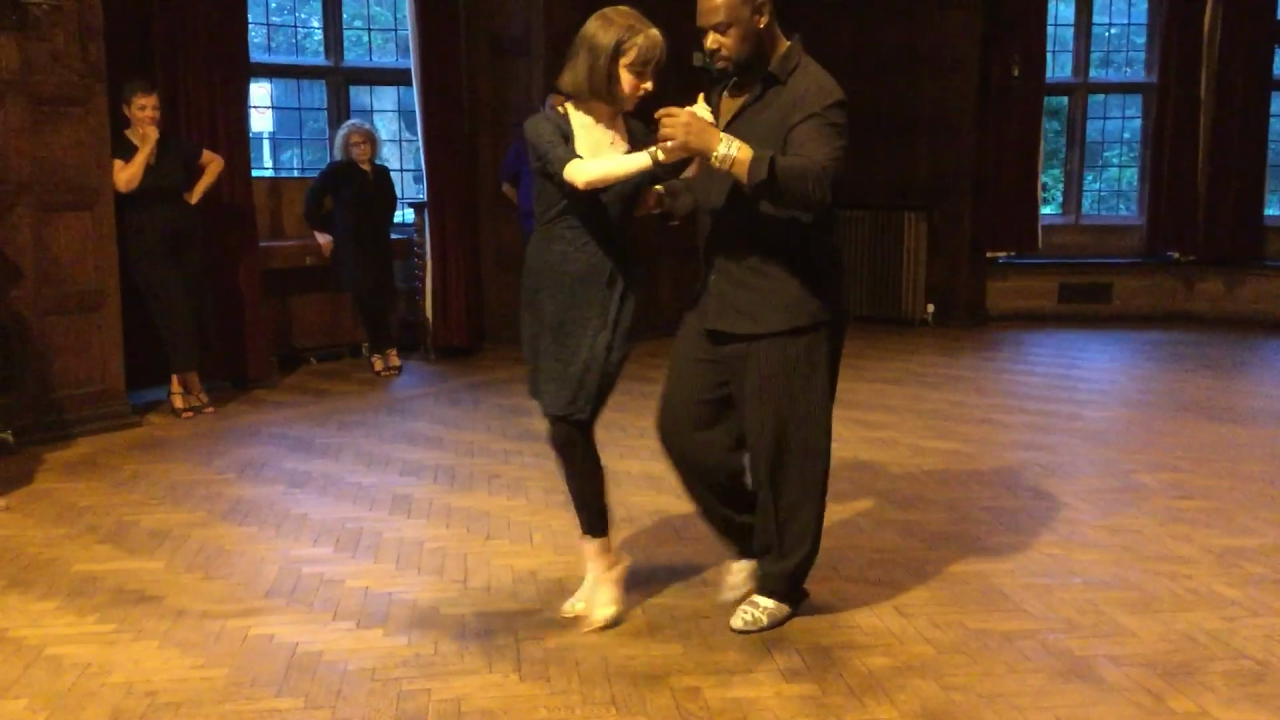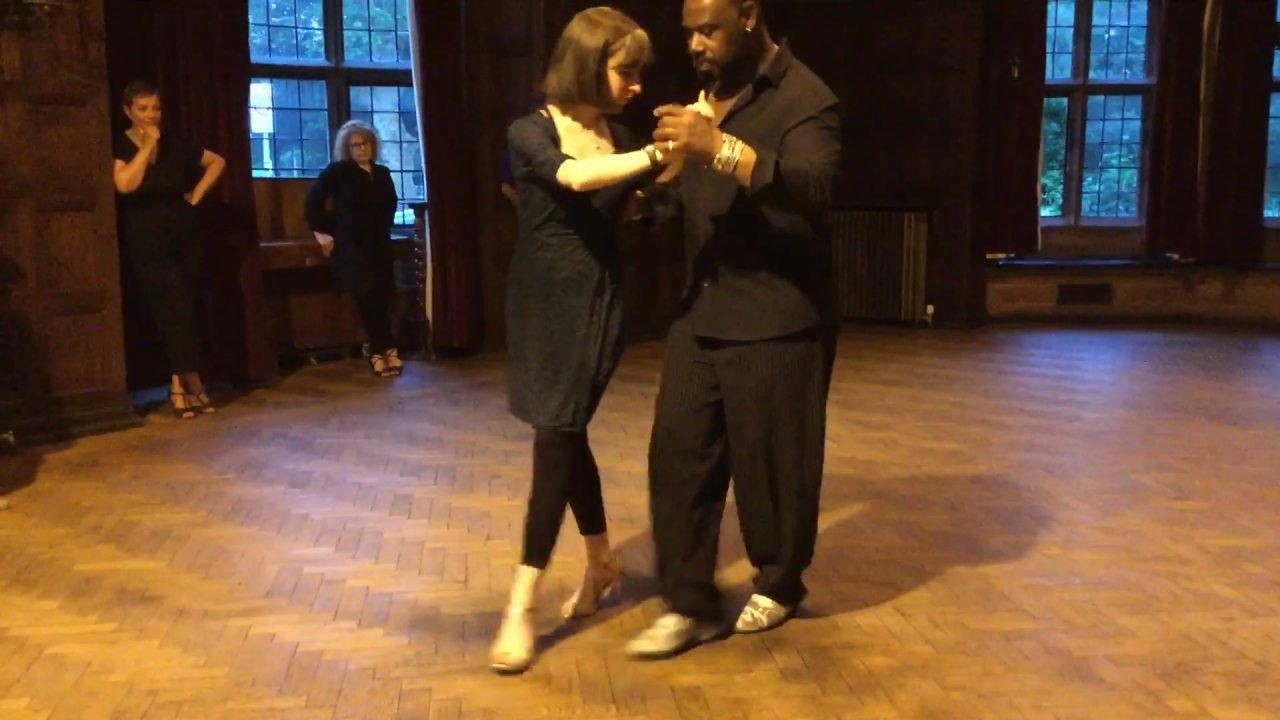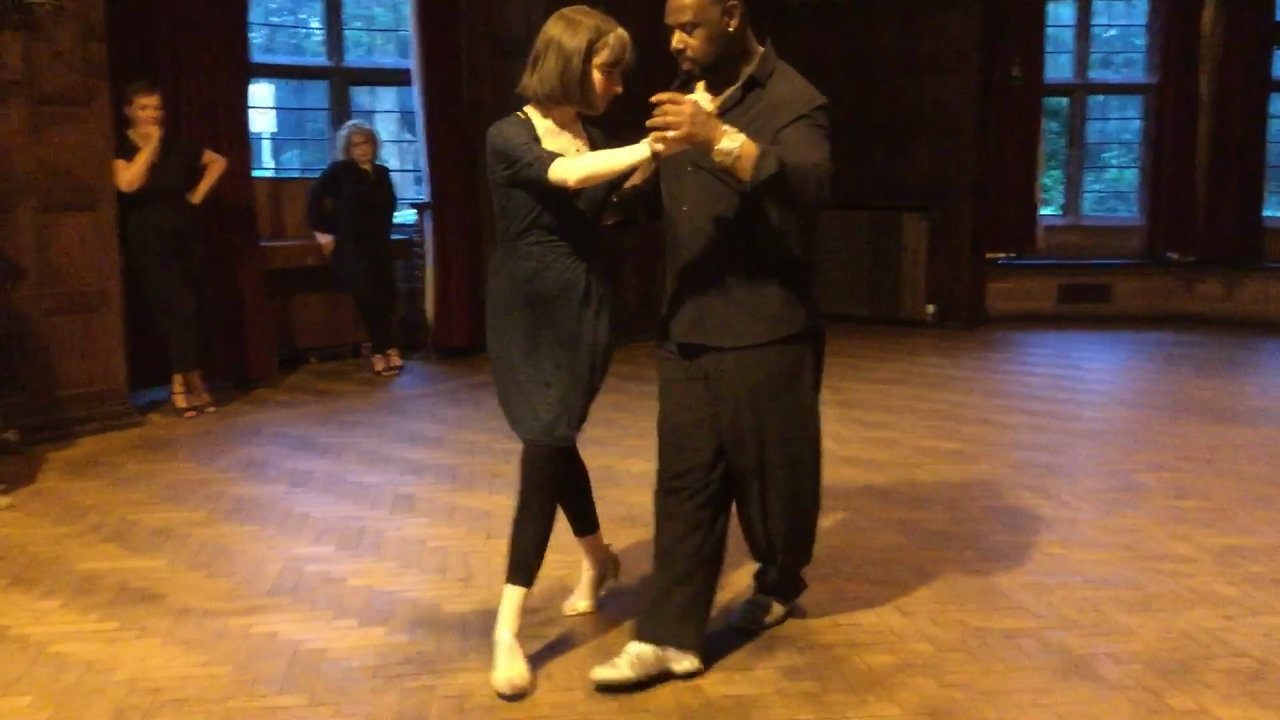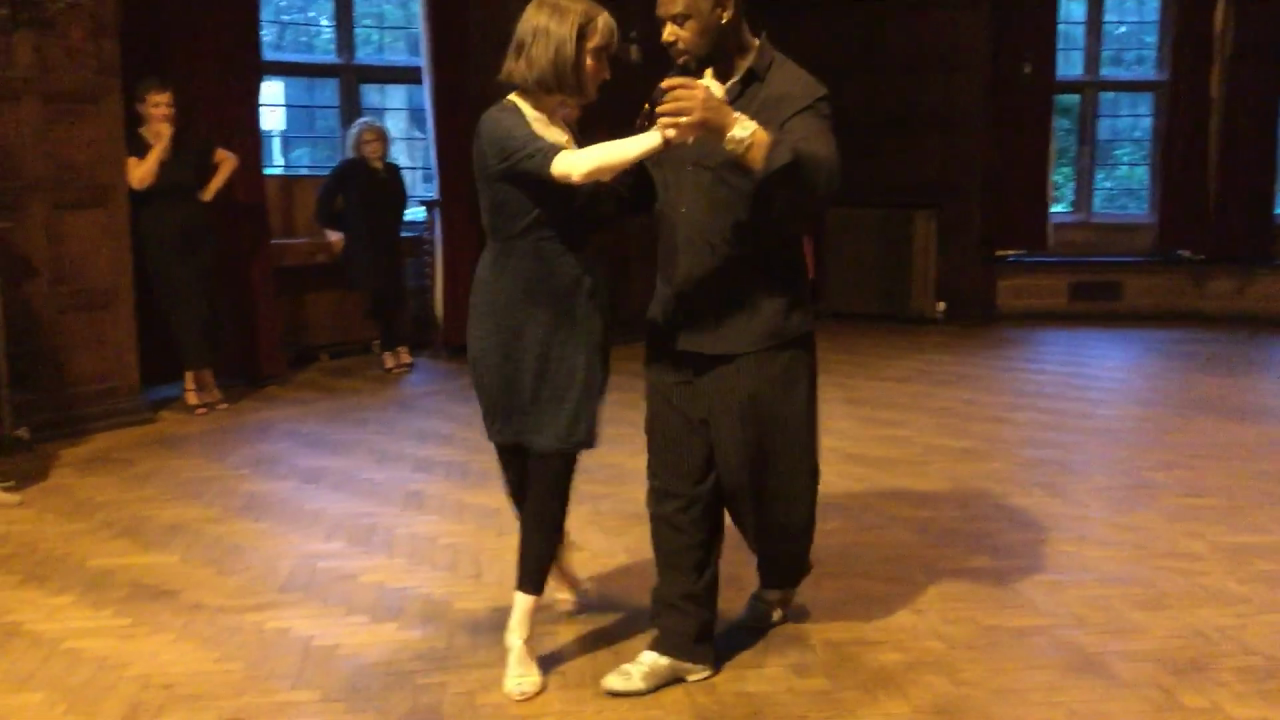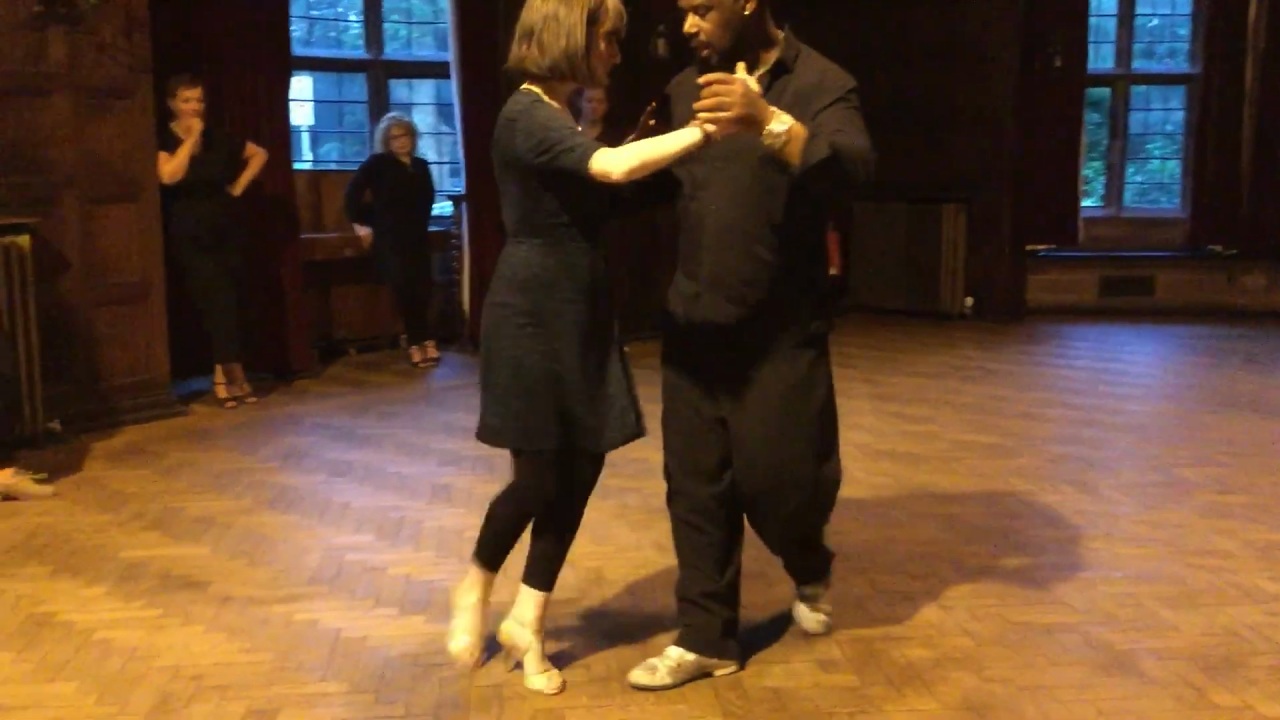
dt=0.2s
person 1, frame 1
left shoulder: (637, 135)
right shoulder: (545, 127)
left elbow: (647, 201)
right elbow: (582, 175)
left wrist: (687, 167)
right wrist: (660, 154)
left hip: (606, 293)
right hip: (549, 292)
left knee: (568, 431)
right knee: (573, 429)
left ankle: (601, 566)
right ankle: (597, 558)
person 1, frame 2
left shoulder: (622, 139)
right shoulder: (529, 133)
left elbow: (625, 209)
right elbow: (574, 177)
left wrist: (671, 173)
right wrist: (662, 154)
left hip: (593, 304)
right hip: (536, 302)
left knee: (553, 443)
right knee: (566, 436)
left ankle: (520, 607)
right ankle: (599, 564)
person 1, frame 3
left shoulder: (592, 140)
right shoulder: (509, 136)
left elbow: (604, 208)
right elbow: (569, 177)
left wrist: (653, 171)
right wrist: (656, 144)
left hip: (578, 313)
right hip: (519, 311)
left knee: (544, 455)
right knee: (551, 445)
left ankle: (508, 631)
right ankle: (597, 555)
person 1, frame 4
left shoulder: (562, 125)
right shoulder: (502, 126)
left elbow: (591, 206)
right elbow: (574, 171)
left wrist: (647, 144)
right wrist: (666, 133)
left hip: (572, 313)
right hip: (509, 313)
left knee: (552, 465)
right knee: (521, 460)
left ankle: (518, 635)
right ankle: (547, 551)
person 1, frame 5
left shoulder: (550, 114)
right shoulder: (530, 116)
left elbow: (590, 196)
right elbow: (612, 169)
left wrist: (635, 138)
right wrist: (706, 129)
left hip: (575, 306)
right hip: (533, 310)
left knee: (579, 467)
right knee: (539, 473)
left ankle: (526, 618)
right ankle: (474, 597)
person 2, frame 1
left shoulder: (812, 94)
right shoulder: (725, 90)
left elbow: (813, 187)
left wrist: (718, 145)
right wrist: (661, 198)
left hip: (787, 313)
right hip: (715, 304)
left knee: (783, 451)
right knee: (684, 428)
left ankle: (780, 583)
right ankle: (753, 543)
person 2, frame 2
left shoulder: (803, 98)
right shoulder: (709, 93)
left elbow: (811, 189)
left wrist: (721, 146)
left hip: (779, 320)
right hip: (702, 312)
left knee: (774, 460)
right knee: (679, 454)
left ankle: (779, 587)
right ankle: (686, 605)
person 2, frame 3
left shoulder: (790, 99)
right shoulder: (685, 96)
left elbow: (809, 186)
left wrist: (719, 138)
left hip: (766, 326)
right hip: (687, 322)
left knee: (768, 464)
right knee: (685, 475)
left ankle: (777, 585)
right ankle: (670, 635)
person 2, frame 4
left shoulder: (791, 92)
right shoulder: (672, 94)
left elbow: (817, 177)
left wrist: (730, 126)
left hip: (760, 330)
right hip: (676, 327)
left knee: (759, 472)
right knee: (677, 485)
left ankle: (782, 576)
right ankle: (680, 642)
person 2, frame 5
left shoulder: (819, 83)
right shoulder: (685, 89)
left elbow: (851, 166)
left wrist: (765, 122)
left hip: (781, 326)
right hip: (694, 322)
left knee: (779, 475)
right knee: (695, 481)
left ankle: (809, 573)
right ankle: (704, 637)
person 3, frame 1
left shoulder: (174, 144)
right shoulder: (119, 147)
left elbow: (216, 161)
right elbow: (123, 184)
left wrist: (196, 194)
right wrist: (147, 146)
left hip: (184, 238)
right hip: (146, 245)
left knee: (188, 311)
right knee: (175, 310)
left ankle: (179, 385)
right ankle: (192, 384)
person 3, frame 2
left shoulder: (175, 144)
right shoulder: (120, 148)
left elbow: (217, 162)
right elbow: (124, 184)
left wrist: (197, 194)
right wrist: (147, 146)
left hip: (185, 239)
right hip: (147, 245)
left knee: (186, 312)
right knee: (176, 310)
left ankle: (180, 385)
right ankle: (193, 384)
person 3, frame 3
left shoulder: (176, 145)
right shoulder: (122, 147)
left elbow: (218, 161)
right elbow: (126, 183)
left wrist: (199, 193)
right wrist: (149, 145)
left hip: (185, 237)
right hip: (149, 244)
left knee: (187, 311)
right knee: (177, 310)
left ankle: (181, 383)
right ankle: (194, 383)
person 3, frame 4
left shoulder: (188, 141)
right shoulder: (133, 145)
left elbow: (229, 159)
right elbow: (138, 181)
left wrist: (210, 191)
right wrist: (160, 143)
left hip: (197, 235)
right hip: (160, 241)
left knee: (200, 308)
right knee: (188, 307)
left ankle: (193, 380)
right ankle: (205, 380)
person 3, frame 5
left shoulder: (218, 137)
right shoulder: (164, 139)
left elbow: (259, 153)
right elbow: (168, 175)
left wrist: (239, 185)
right wrist: (191, 137)
left hip: (226, 230)
right hip: (190, 236)
left knee: (231, 302)
right knee: (218, 301)
left ankle: (222, 374)
right ankle: (235, 374)
person 4, frame 1
left shoulder: (382, 173)
right shoulder: (337, 170)
left elbow: (391, 204)
right elbow: (313, 198)
left wrist: (383, 228)
right wrist: (320, 231)
left hip: (378, 244)
right hip: (349, 245)
left knee: (384, 294)
right knee: (368, 294)
left ankle: (379, 351)
right ankle: (385, 349)
person 4, frame 2
left shoulder: (382, 173)
right shoulder: (337, 171)
left elbow: (391, 205)
right elbow: (313, 200)
left wrist: (384, 228)
right wrist: (321, 232)
left hip: (378, 245)
right hip: (350, 245)
left knee: (384, 295)
right knee: (368, 294)
left ankle: (379, 351)
right ankle: (386, 349)
person 4, frame 3
left shoulder: (382, 173)
right shoulder: (338, 171)
left elbow: (389, 205)
right elbow: (314, 199)
left wrist: (384, 228)
right wrist: (321, 231)
left hip: (378, 244)
right hip: (350, 245)
left knee: (385, 294)
right knee: (368, 294)
left ankle: (381, 350)
right ankle: (385, 349)
person 4, frame 4
left shoulder: (392, 171)
right shoulder: (349, 168)
left elbow: (400, 203)
right elbow: (325, 197)
left wrist: (394, 226)
right wrist: (332, 228)
left hip: (389, 242)
right hip: (361, 243)
left knee: (395, 292)
right knee: (379, 291)
left ankle: (391, 347)
right ankle: (396, 346)
person 4, frame 5
left shoulder: (421, 166)
right shoulder: (377, 163)
left elbow: (428, 198)
right elbow: (353, 193)
left wrist: (422, 221)
right wrist: (361, 224)
left hip: (417, 236)
right hip: (389, 237)
left knee: (422, 286)
right knee: (406, 286)
left ankle: (419, 341)
right ankle: (423, 341)
